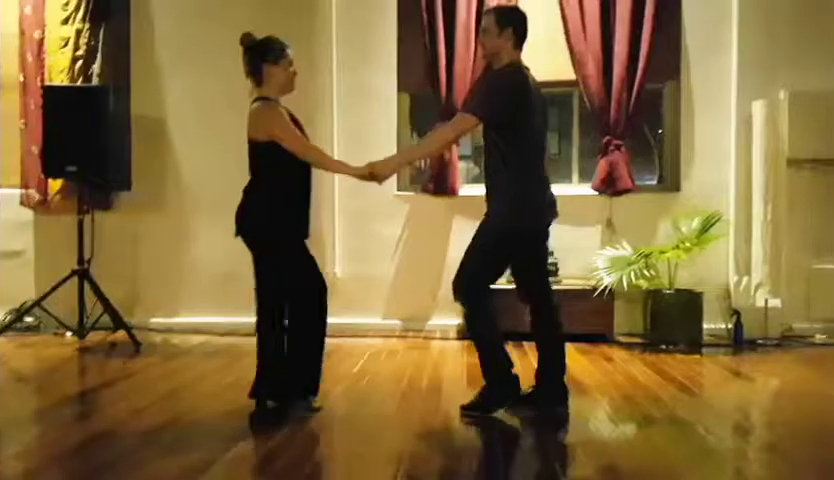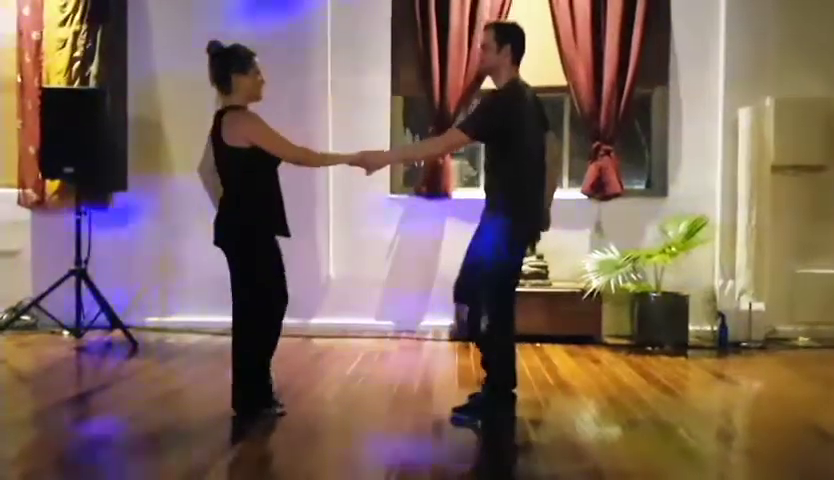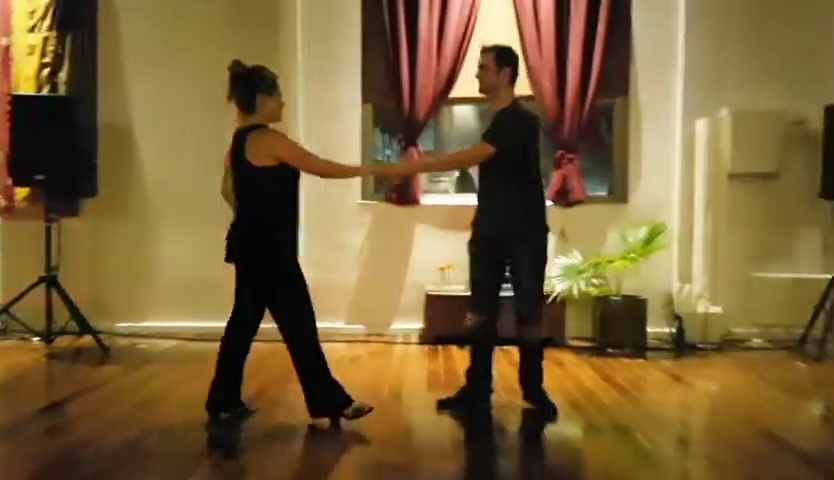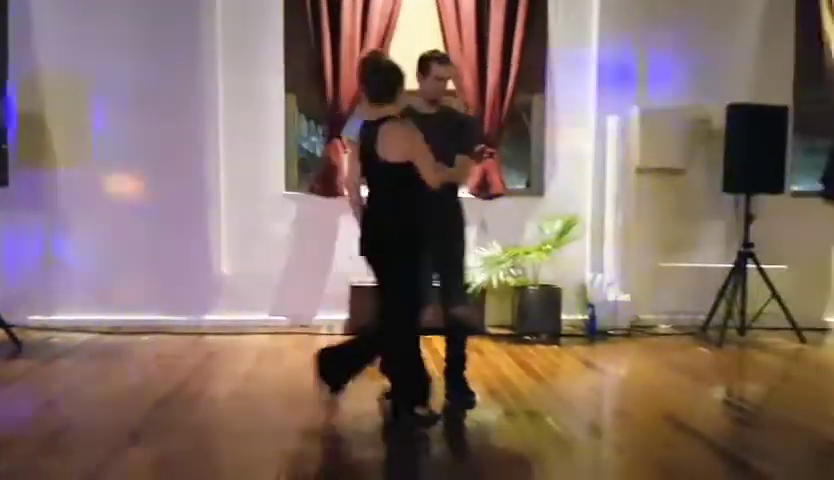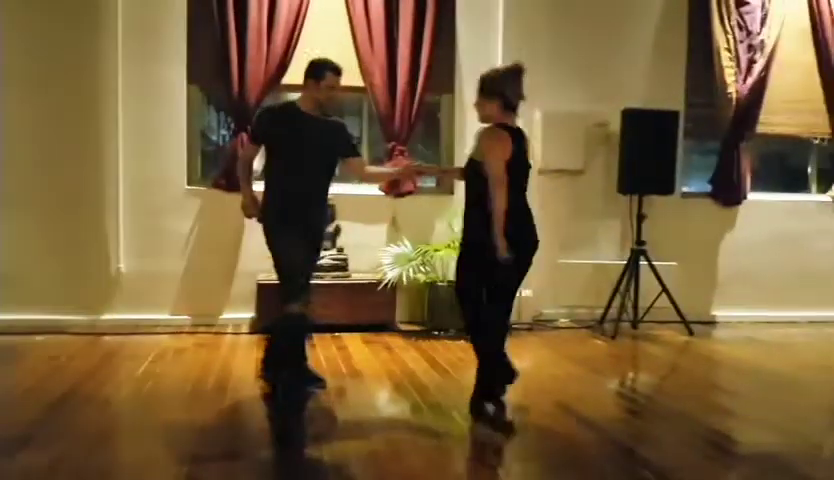
dt=0.7s
person 1, frame 1
left shoulder: (499, 80)
right shoulder: (527, 84)
left elbow: (455, 129)
left wrist: (396, 162)
left hip: (512, 210)
right hip: (534, 207)
left knee: (470, 287)
right knee: (537, 296)
left ankle: (501, 384)
right ankle: (550, 389)
person 1, frame 2
left shoulder: (501, 102)
right shoulder: (526, 99)
left elbow: (446, 144)
right elbow: (543, 154)
left wrist: (386, 157)
right wrist: (542, 208)
left hip: (509, 217)
right hip: (520, 213)
left knee: (491, 299)
right knee: (485, 295)
left ankle: (497, 393)
right ankle: (500, 384)
person 1, frame 3
left shoulder: (519, 120)
right shoulder: (500, 121)
left elbow: (471, 157)
left wrist: (415, 166)
right wrist: (470, 218)
left hip: (525, 231)
right hip: (491, 229)
left knee: (528, 313)
right knee: (481, 311)
left ankle: (533, 389)
right ankle: (476, 388)
person 1, frame 4
left shoulder: (459, 122)
right shoulder: (399, 121)
left elbow: (464, 169)
left hip: (449, 219)
left knee: (456, 301)
left ankle: (455, 377)
person 1, frame 5
left shoulder: (336, 130)
right shoulder: (274, 117)
left elbow: (362, 171)
right elbow: (246, 157)
left wrist: (398, 172)
right wrist: (247, 194)
left hip: (313, 223)
right hip: (280, 219)
left knee: (295, 295)
right knee: (296, 294)
left ankle: (275, 364)
right ankle: (294, 367)
person 2, frame 1
left shoulder: (274, 111)
right shoulder: (266, 111)
left elbow: (297, 157)
right elbow: (307, 152)
right wrist: (355, 171)
left hip: (274, 221)
right hip: (267, 221)
left knee: (277, 302)
right knee: (310, 291)
left ankle: (273, 390)
right ankle: (294, 389)
person 2, frame 2
left shoulder: (225, 120)
right shoulder: (243, 120)
left elbow: (210, 171)
right elbow: (295, 155)
right wrist: (347, 158)
left hip: (240, 225)
right hip: (249, 228)
left knee: (264, 306)
right knee: (257, 309)
left ankle: (256, 395)
right ankle: (250, 401)
person 2, frame 3
left shoulder: (240, 140)
right shoulder: (268, 140)
left elbow: (231, 191)
right elbow: (322, 169)
right wrist: (371, 170)
left hip: (250, 242)
right hip: (269, 246)
left knee: (245, 319)
right knee: (298, 322)
left ankle: (223, 402)
right ankle: (330, 403)
person 2, frame 4
left shoulder: (362, 132)
right shoulder: (403, 131)
left elbow: (353, 186)
right elbow: (434, 179)
right wrist: (454, 170)
left hip: (377, 236)
right hip: (404, 239)
left knee: (396, 316)
right knee: (401, 319)
person 2, frame 5
left shoulder: (490, 137)
right shoulder: (518, 137)
left elbow: (498, 186)
left wrist: (498, 236)
left hip: (487, 239)
right hip: (521, 238)
left knee: (473, 307)
right knee: (497, 313)
left ankle: (495, 382)
right ankle: (489, 393)
